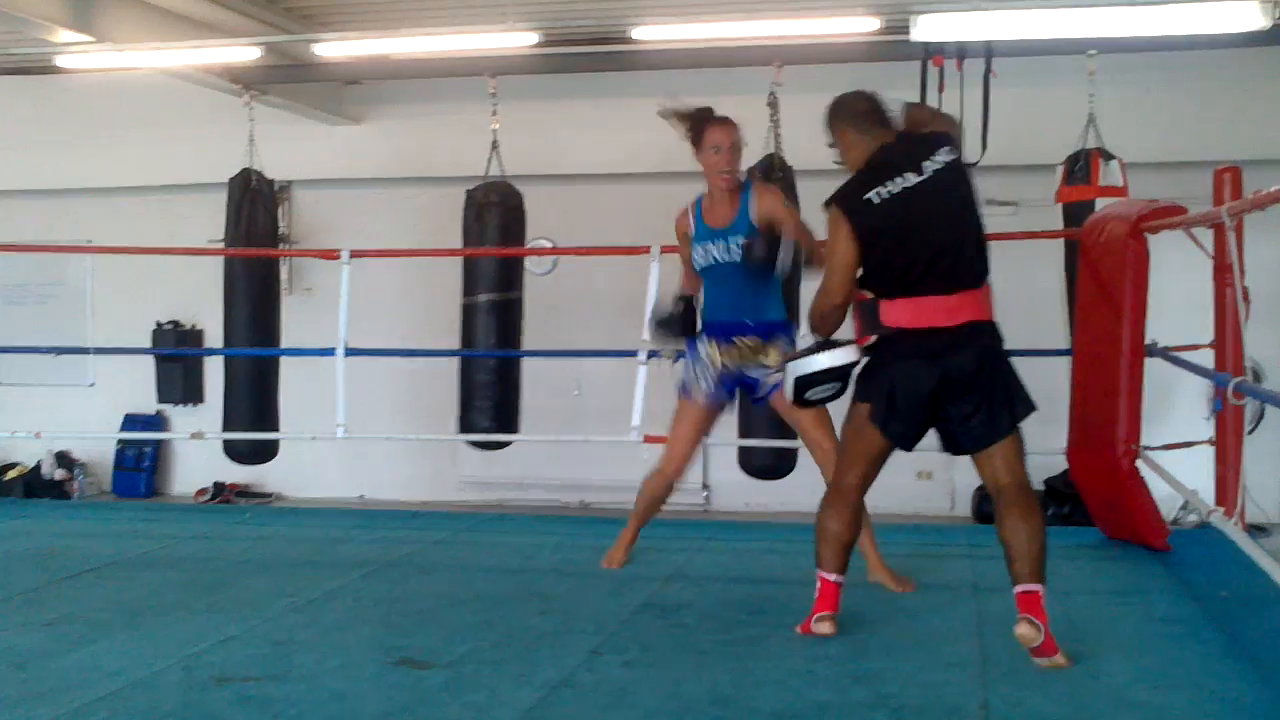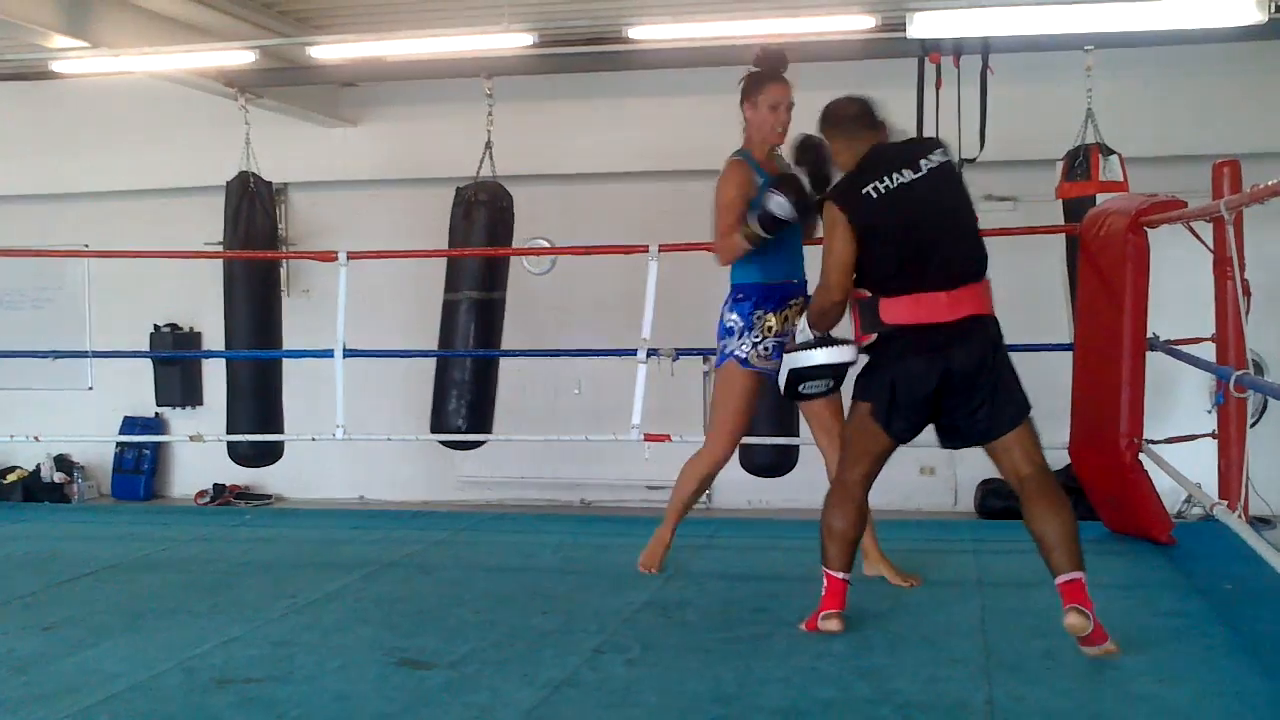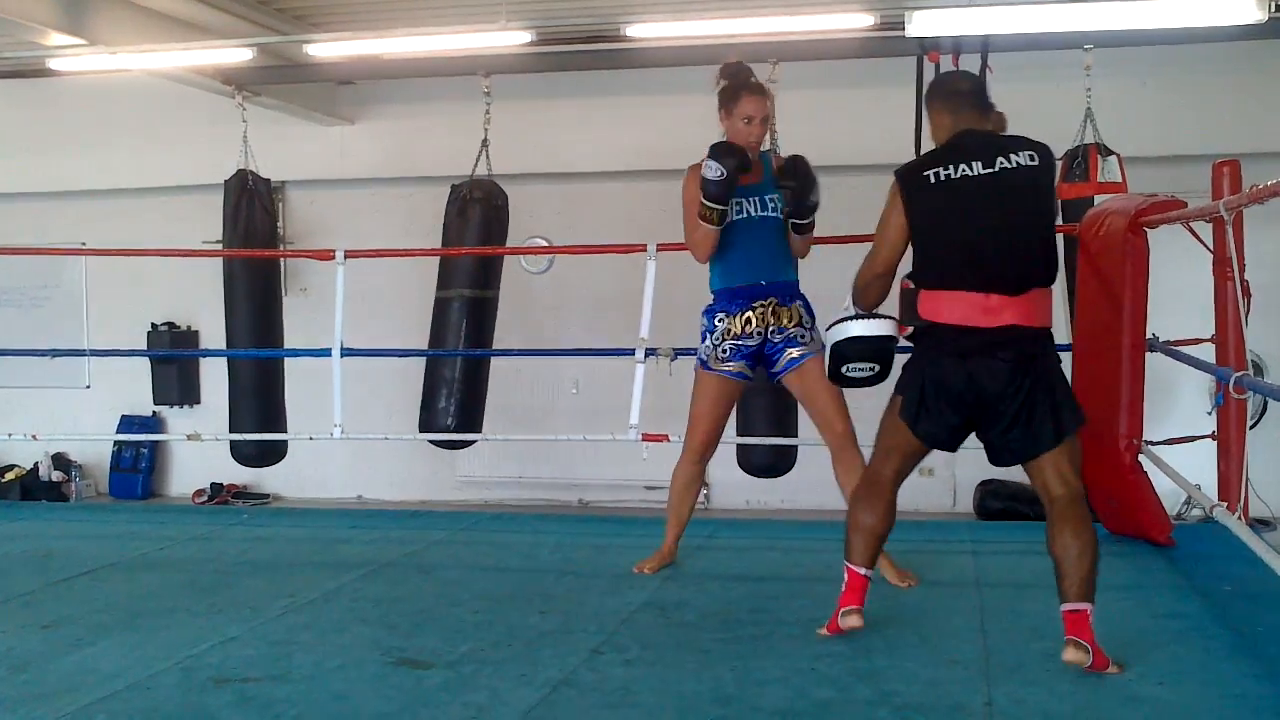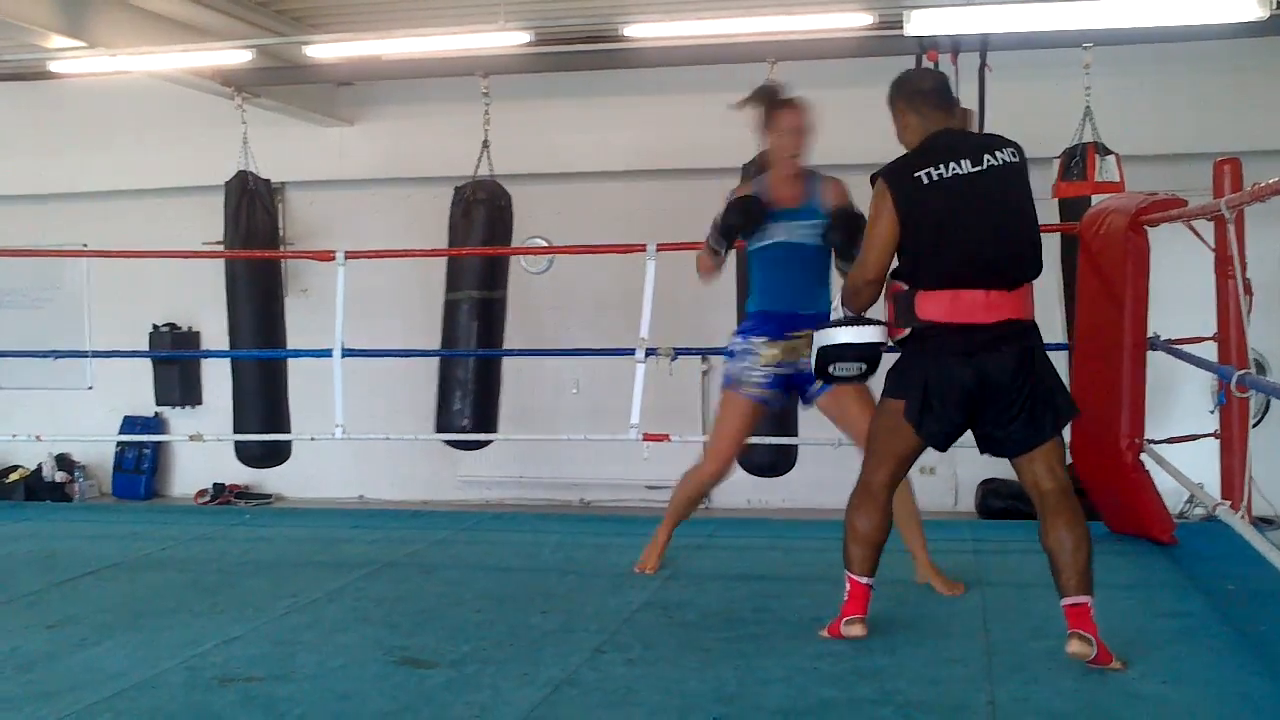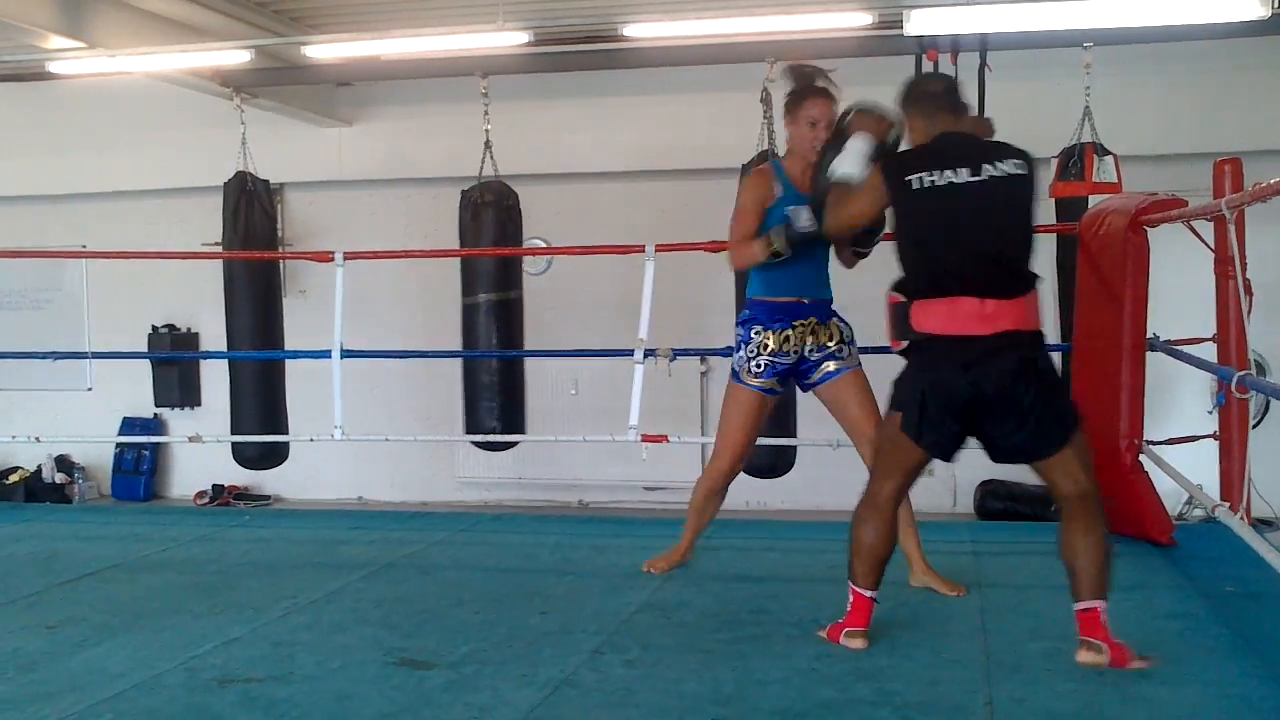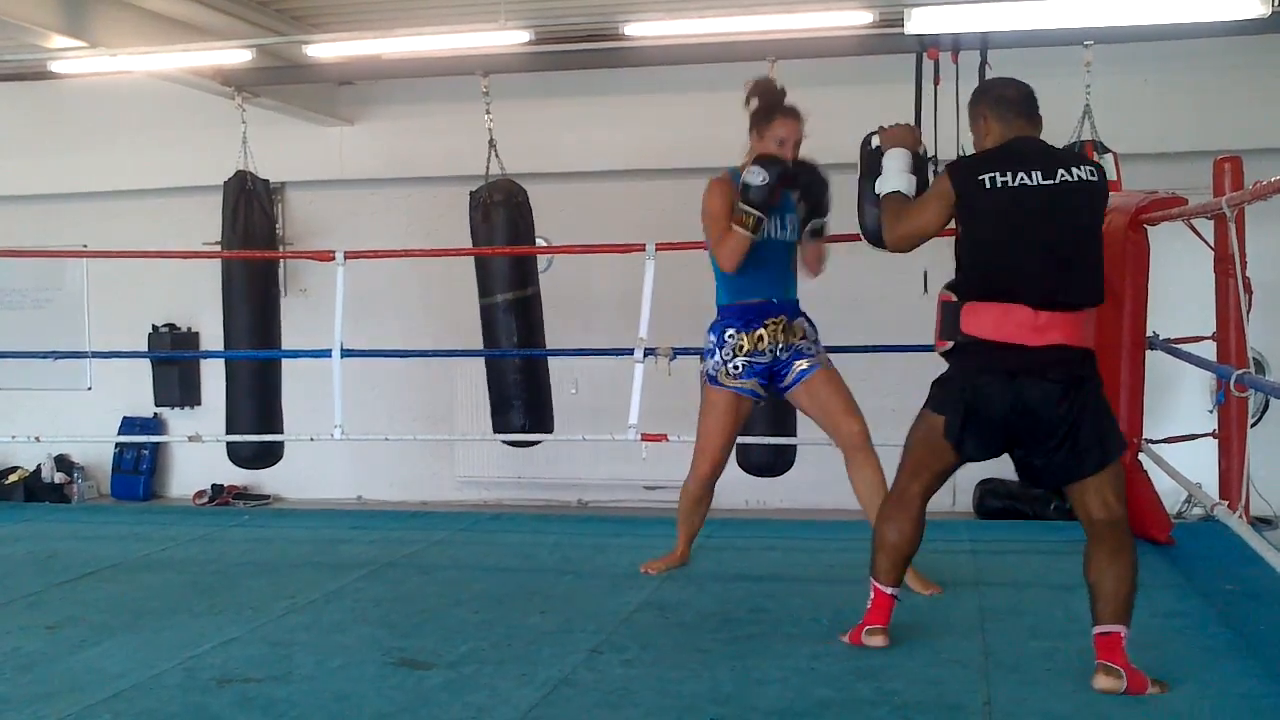
dt=0.3s
person 1, frame 1
left shoulder: (849, 203)
right shoulder: (943, 149)
left elbow: (833, 299)
left wrist: (815, 334)
left hip: (900, 354)
right hip: (972, 347)
left knee: (847, 483)
right knee: (1010, 485)
left ankle: (824, 608)
right ankle: (1032, 613)
person 1, frame 2
left shoulder: (846, 199)
right shoulder: (937, 157)
left elbow: (831, 296)
left wrist: (810, 329)
left hip: (902, 351)
right hip: (974, 342)
left knee: (851, 479)
right knee: (1030, 476)
left ankle: (830, 606)
right ankle: (1078, 605)
person 1, frame 3
left shoulder: (916, 178)
right shoulder: (1038, 158)
left elbow: (878, 271)
left wrist: (860, 318)
left hip: (942, 352)
right hip: (1020, 353)
left knee: (881, 475)
right knee: (1064, 494)
left ankle: (850, 602)
right ankle: (1080, 634)
person 1, frame 4
left shoulder: (896, 179)
right shoulder: (1008, 153)
left elbow: (867, 277)
left wrist: (847, 313)
left hip: (935, 350)
right hip: (1011, 347)
left knee: (876, 480)
right knee: (1052, 489)
left ankle: (853, 612)
right ankle: (1082, 625)
person 1, frame 5
left shoulder: (898, 173)
right shoulder: (1017, 165)
left elbow: (838, 219)
left wrist: (856, 148)
left hip: (937, 361)
right hip: (1014, 355)
left knee: (883, 489)
right knee: (1077, 492)
left ankle: (856, 620)
right ankle: (1094, 632)
person 1, frame 6
left shoulder: (967, 176)
right shoulder: (1089, 175)
left elbow: (897, 233)
left wrist: (896, 158)
left hip: (981, 366)
right hip: (1064, 370)
left knee: (910, 488)
right knee: (1107, 518)
left ankle: (875, 619)
right ankle: (1111, 657)
person 2, frame 1
left shoulder: (764, 198)
right shoulder: (688, 217)
left elbow: (814, 252)
left wrist: (777, 252)
right wrist: (682, 308)
left hip: (772, 345)
right hip: (713, 348)
left knee: (831, 454)
right knee: (672, 464)
left ankle: (873, 561)
right ankle: (627, 537)
person 2, frame 2
left shoulder: (781, 164)
right shoulder: (737, 170)
left elbow: (810, 232)
right elbow: (726, 251)
left wrist: (815, 201)
right wrist: (773, 215)
left hip: (797, 309)
right hip: (752, 311)
left knee: (833, 435)
right knee: (722, 445)
left ankle: (872, 555)
right ankle: (663, 536)
person 2, frame 3
left shoulder: (779, 169)
right shoulder: (701, 174)
left elbow: (799, 249)
right elbow: (700, 251)
left wrist: (805, 204)
right wrist: (717, 189)
left hip: (788, 313)
right hip: (730, 317)
left knee: (841, 435)
right knee: (698, 445)
left ankle: (875, 554)
right ankle: (668, 546)
person 2, frame 4
left shoulder: (828, 188)
right shoulder: (750, 196)
left elbow: (857, 256)
right elbow: (706, 270)
left wrist: (856, 243)
right wrist: (724, 231)
left hip: (818, 339)
right hip: (763, 340)
right knee: (716, 463)
left ankle: (924, 562)
right ankle: (661, 538)
person 2, frame 5
right shoulder: (762, 179)
left elbow: (849, 261)
right elbow: (738, 256)
left wrist: (861, 235)
right wrist: (788, 235)
left hip: (823, 328)
right hip: (766, 329)
left knee: (880, 447)
right knee: (726, 460)
left ankle: (918, 566)
right ankle: (684, 545)
person 2, frame 6
left shoulder: (791, 186)
right shoulder: (722, 188)
left elbow: (813, 268)
right elbow: (727, 261)
left wrist: (815, 213)
right wrist: (754, 200)
left hip: (791, 332)
right hip: (736, 337)
left knee: (856, 439)
right knee: (707, 466)
right ankle: (680, 549)
